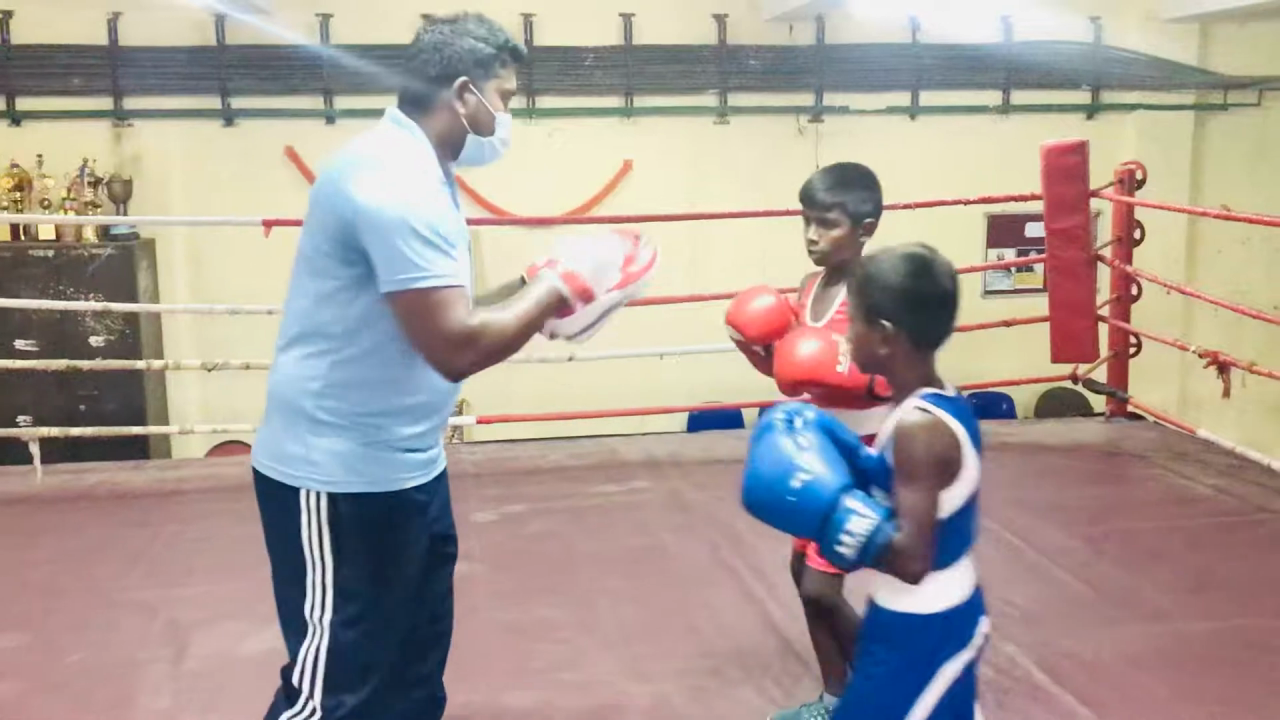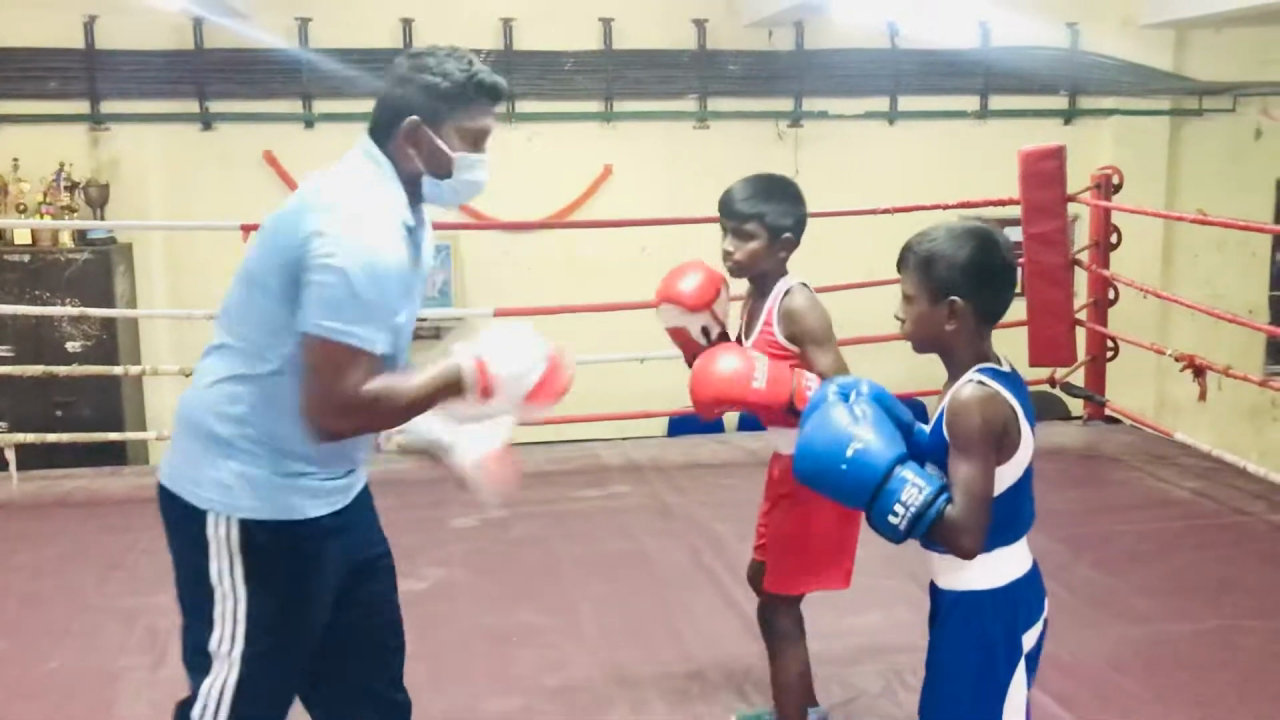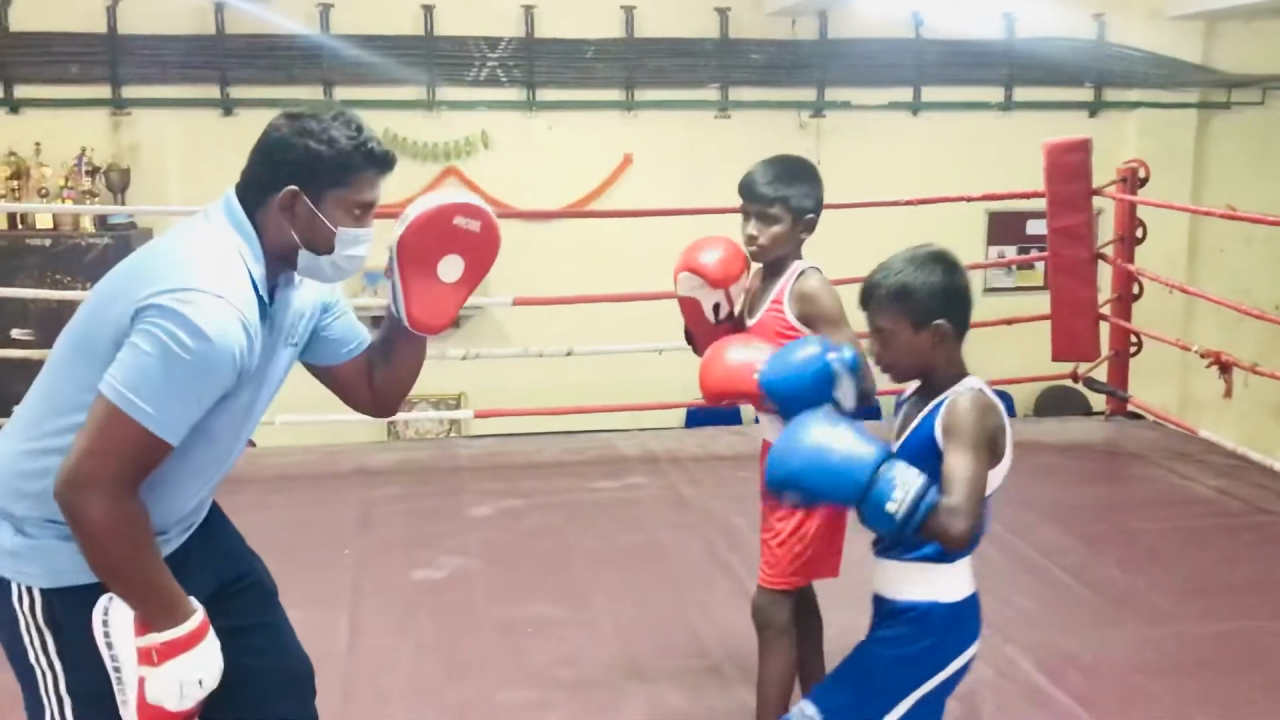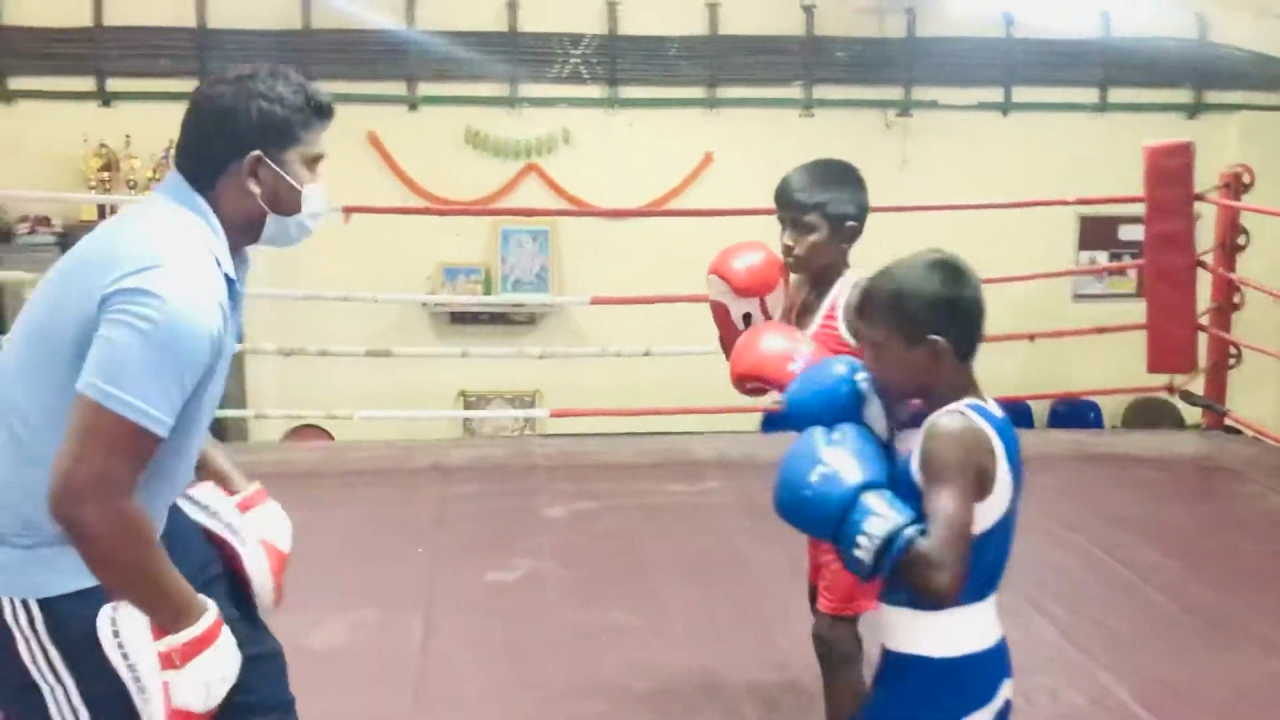
dt=0.7s
person 1, frame 1
left shoulder: (427, 181)
right shoulder: (390, 180)
right elbow: (455, 346)
left wrist: (539, 288)
right wrist: (560, 286)
left hip: (410, 472)
right hip: (341, 480)
person 1, frame 2
left shoulder: (393, 213)
right shoulder: (361, 229)
right elbow: (336, 409)
left wrist: (457, 377)
right wrist: (464, 373)
left hip: (330, 495)
right hip: (250, 501)
person 1, frame 3
left shoulder: (297, 282)
right shoulder: (207, 307)
left elbow: (376, 392)
right elbow: (88, 491)
left wrist: (417, 308)
right wrist: (168, 620)
left hip: (175, 528)
right hip: (63, 554)
person 1, frame 4
left shoulder: (195, 244)
right shoulder: (175, 285)
right elbow: (86, 495)
left wrist: (230, 490)
right wrist: (180, 623)
left hip: (124, 532)
person 2, frame 1
right shoulder: (809, 285)
right elbow: (795, 376)
left wrist: (850, 370)
right wrist: (759, 347)
left hip: (863, 450)
left knee: (821, 588)
right knee: (801, 571)
person 2, frame 2
left shoulder: (796, 306)
right shoulder: (751, 299)
right elbow: (735, 382)
left wrist: (775, 387)
right wrist: (701, 341)
right hip: (789, 464)
left knee: (778, 610)
right knee: (764, 579)
person 2, frame 3
left shoulder: (808, 289)
right shoulder: (755, 280)
left elbow: (861, 385)
right elbow: (735, 363)
left knee: (772, 606)
right knee: (794, 590)
person 2, frame 4
left shoulder: (859, 300)
right shoulder: (797, 290)
right elbow: (769, 374)
right wrist: (742, 325)
left knee: (833, 626)
right knee: (824, 605)
person 3, frame 1
left shoulder: (918, 426)
right shoulder: (943, 406)
left elbow: (913, 559)
left wrist: (825, 506)
right wrist: (854, 464)
left hip: (923, 629)
right hip: (950, 613)
person 3, frame 2
left shoulder: (974, 400)
right shoulder: (988, 384)
left elbow: (966, 534)
left wrist: (880, 475)
right wrist: (901, 439)
left hip: (988, 608)
right hip: (977, 598)
person 3, frame 3
left shoulder: (970, 408)
right shoulder: (918, 399)
left elbow: (958, 525)
left wrist: (863, 475)
right wrist: (831, 420)
left hip: (931, 622)
right hip: (911, 611)
person 3, frame 4
left shoulder: (952, 434)
right shoulder: (982, 422)
left elbow: (941, 576)
right elbow: (914, 505)
left wrist: (853, 508)
right wrist: (864, 442)
left hip: (937, 679)
right hip: (976, 666)
